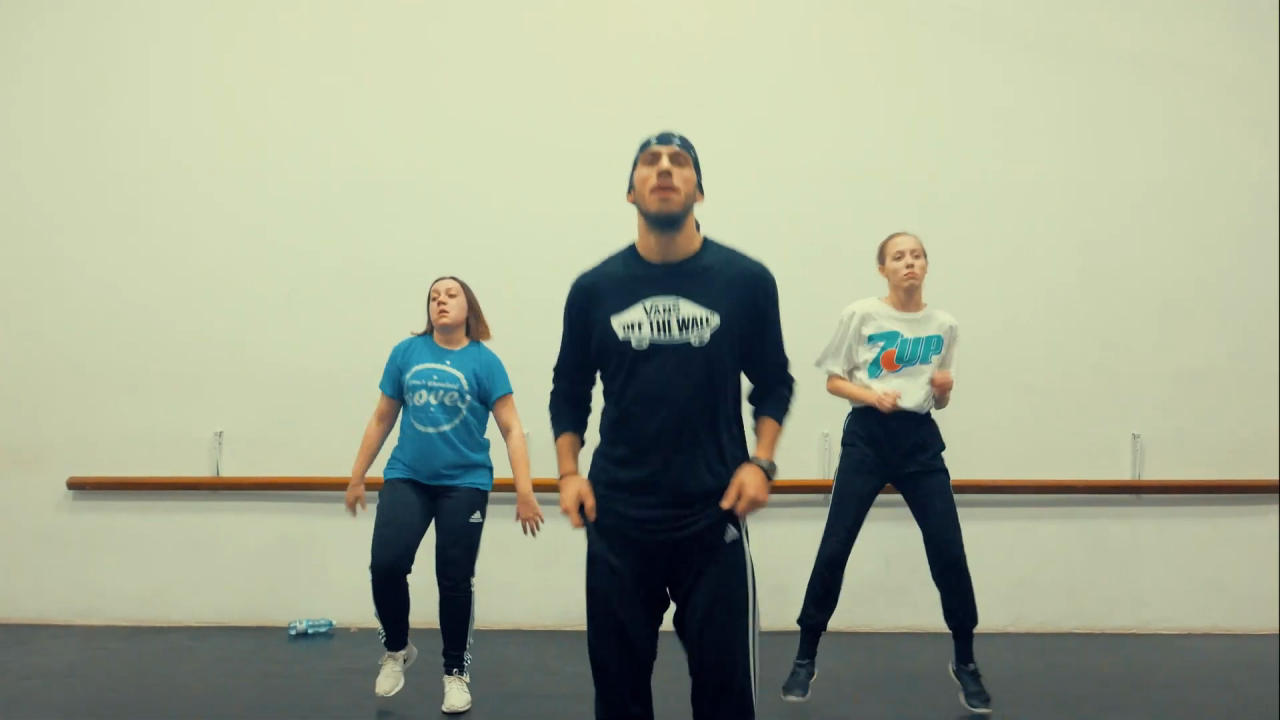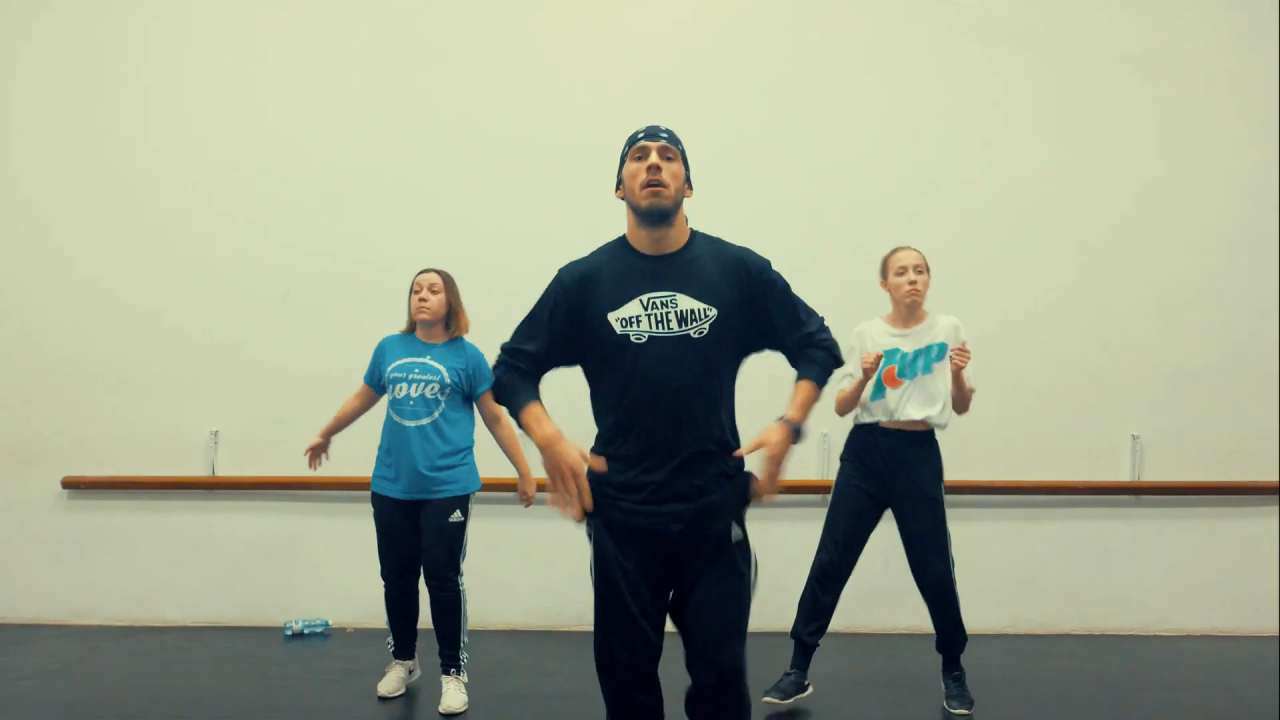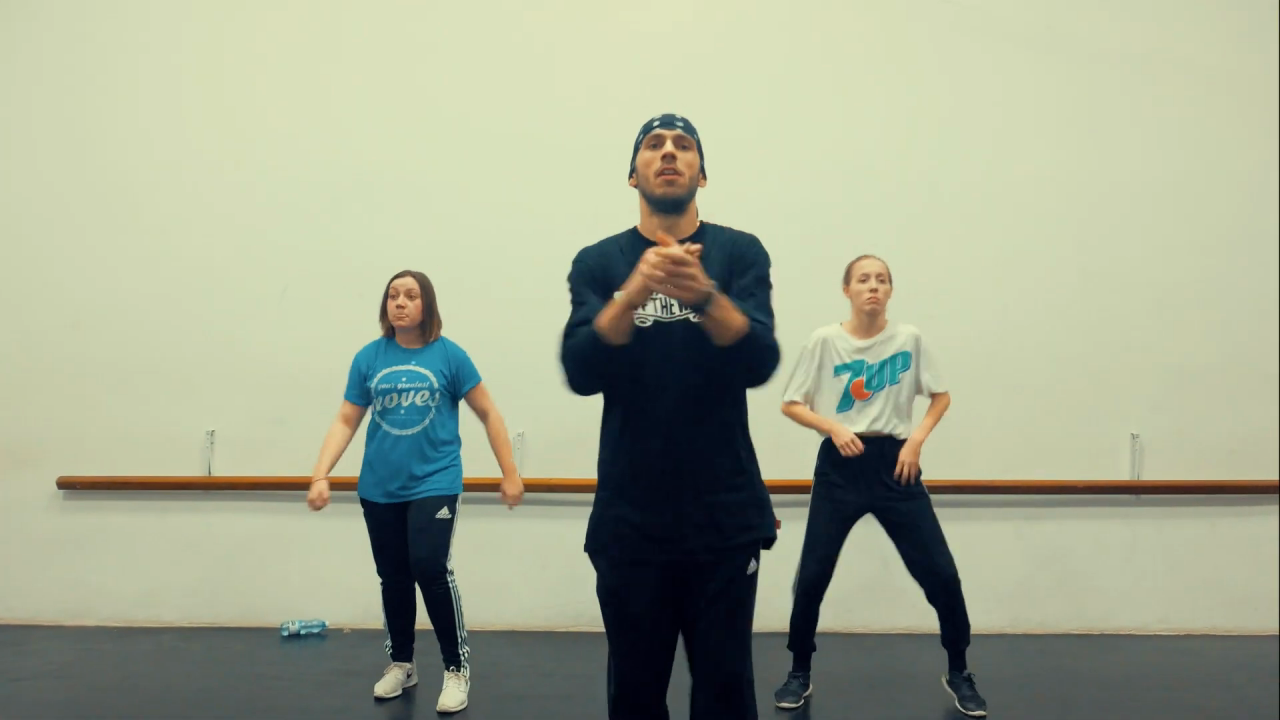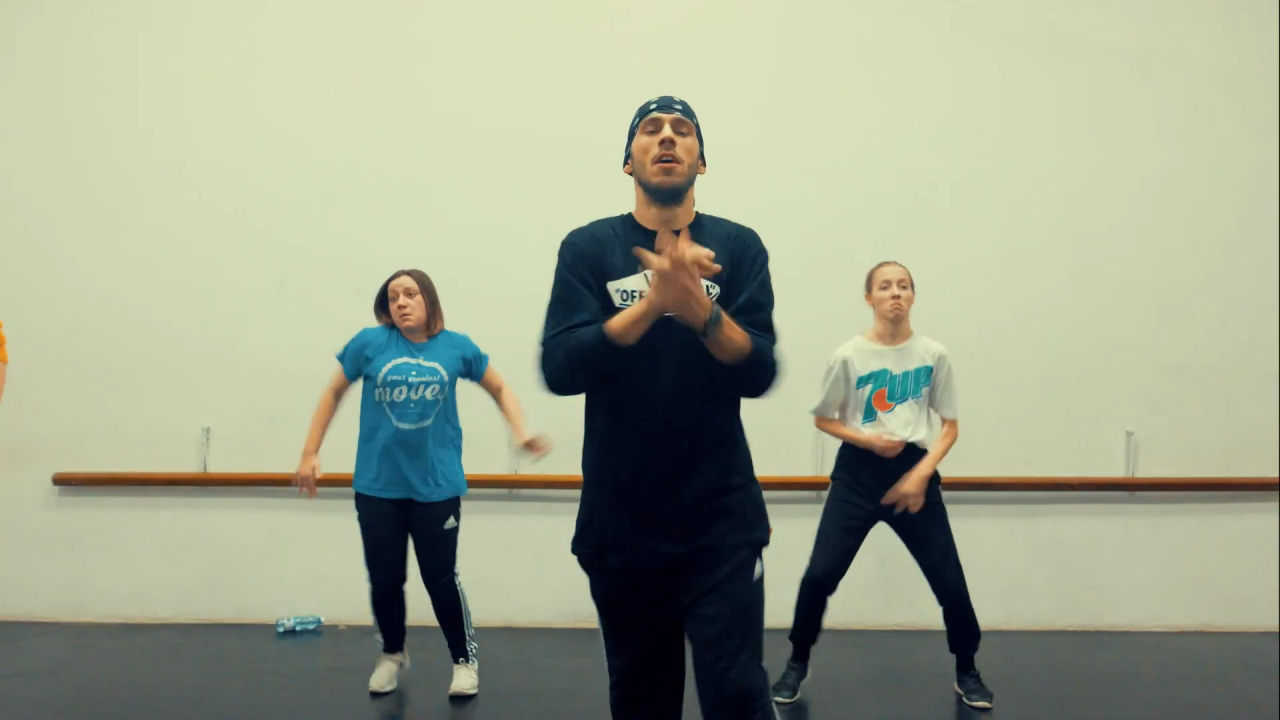
dt=0.3s
person 1, frame 1
left shoulder: (746, 280)
right shoulder: (594, 289)
left elbow: (773, 384)
right elbow: (570, 393)
left wrist: (760, 463)
right wrist: (567, 473)
left hip: (713, 521)
right hip: (618, 521)
person 1, frame 2
left shoulder: (738, 270)
right shoulder: (582, 280)
left elbow: (818, 348)
right elbow: (511, 374)
left wrist: (789, 424)
right wrist: (550, 441)
left hip: (714, 510)
right hip: (622, 517)
person 1, frame 3
left shoulder: (739, 253)
right shoulder: (599, 264)
left elbow: (759, 363)
right elbow: (585, 374)
left wrist: (700, 292)
right wrist: (638, 288)
left hip: (728, 515)
right hip: (630, 520)
person 1, frame 4
left shoulder: (739, 249)
right shoulder: (585, 250)
left elbow: (757, 374)
right elbow: (561, 371)
left wrist: (700, 305)
right wrist: (653, 301)
left hip: (721, 516)
right hip: (619, 519)
person 2, frame 1
left shoulder: (944, 324)
right shoulder: (860, 314)
left elbow: (939, 401)
right elbow: (834, 380)
left wrist: (944, 387)
right wrist: (871, 394)
left hip: (919, 443)
right hip: (867, 437)
left knee: (949, 555)
right knee: (834, 548)
left ankle: (965, 663)
right ankle: (805, 659)
person 2, frame 2
left shoulder: (949, 329)
right shoulder: (864, 332)
left elbow: (962, 406)
right elbow: (842, 403)
left wrist: (960, 377)
right wrist: (860, 379)
left hip: (917, 455)
right hip: (865, 452)
left knee: (935, 574)
right knee: (830, 565)
left ankle: (953, 672)
right ankle: (798, 670)
person 2, frame 3
left shoulder: (910, 338)
right shoulder: (823, 341)
left elbow: (940, 397)
right elbow: (791, 405)
left wrist: (917, 440)
right wrist: (832, 430)
left hip: (894, 464)
right hip: (839, 467)
left knee: (941, 574)
right knee: (811, 578)
left ankle: (958, 673)
right ankle: (800, 673)
person 2, frame 4
left shoulder: (932, 355)
right shoulder: (847, 356)
left elbow: (950, 426)
right elbow: (823, 419)
left wrist: (923, 472)
right wrist: (864, 436)
left hip: (910, 473)
right hip: (855, 473)
left knee: (949, 583)
right knee: (820, 577)
left ankle: (966, 671)
right ankle: (797, 662)
person 3, frame 1
left shoulder: (486, 361)
right shoulder: (406, 352)
left elbow: (511, 429)
right elbow: (382, 417)
left wrist: (525, 492)
right wrist: (357, 476)
left hip: (465, 483)
right hip: (407, 475)
left knee: (455, 578)
right knee: (386, 564)
left ankle: (456, 673)
right ankle: (396, 647)
person 3, frame 2
left shoulder: (466, 356)
right shoulder: (389, 348)
left elbow: (496, 419)
right elbow: (362, 400)
left wrist: (524, 473)
right wrist: (324, 437)
left hip: (447, 485)
right hip: (391, 485)
left knee: (443, 576)
right knee: (397, 577)
left ankle: (453, 673)
right ankle: (402, 660)
person 3, frame 3
left shoulder: (449, 355)
right shoulder: (369, 357)
left elbow: (488, 414)
right elbow: (346, 423)
left wrist: (510, 474)
right wrist: (320, 476)
left hip: (434, 485)
right hip: (380, 489)
left knee: (432, 570)
right knee: (394, 578)
left ankle: (456, 669)
right ankle: (401, 663)
person 3, frame 4
left shoulder: (454, 346)
right shoulder: (370, 343)
left elbow: (498, 386)
right elbow: (333, 393)
left wrist: (519, 429)
right wrist: (310, 454)
left hip: (437, 488)
right hip: (379, 486)
left knee: (440, 577)
right knee: (384, 577)
left ankle: (464, 660)
right ankle: (393, 653)
